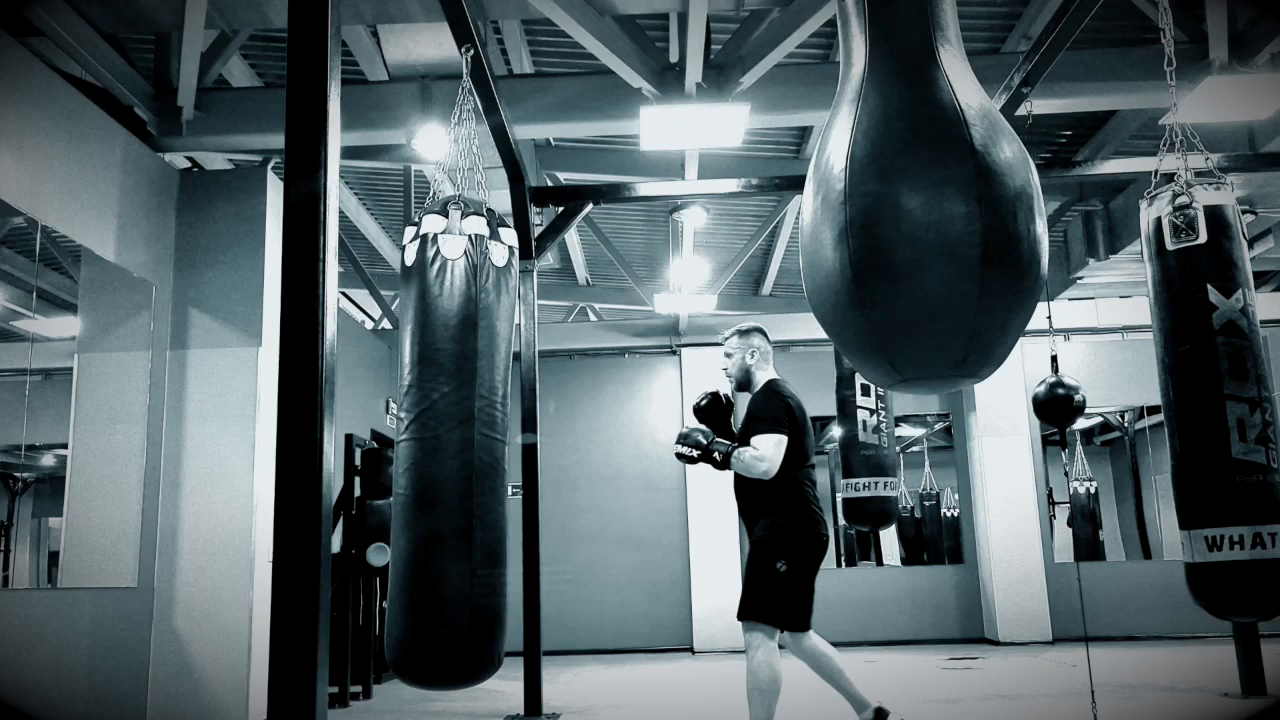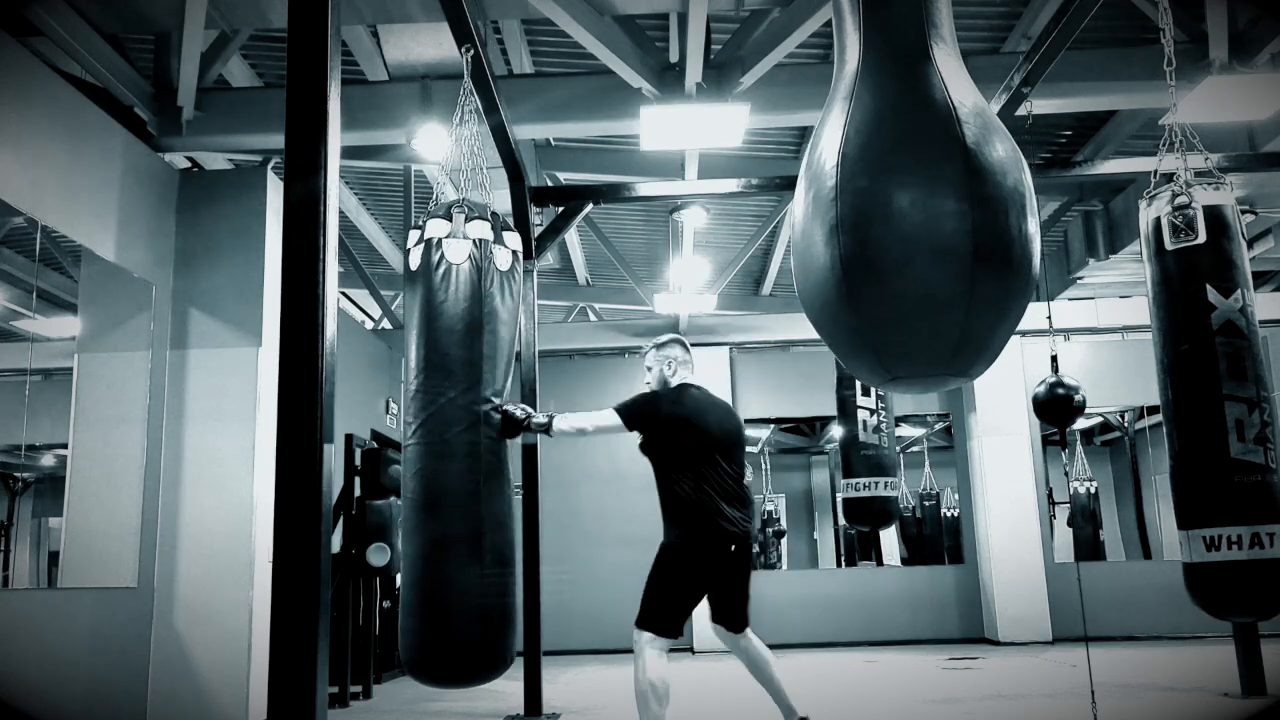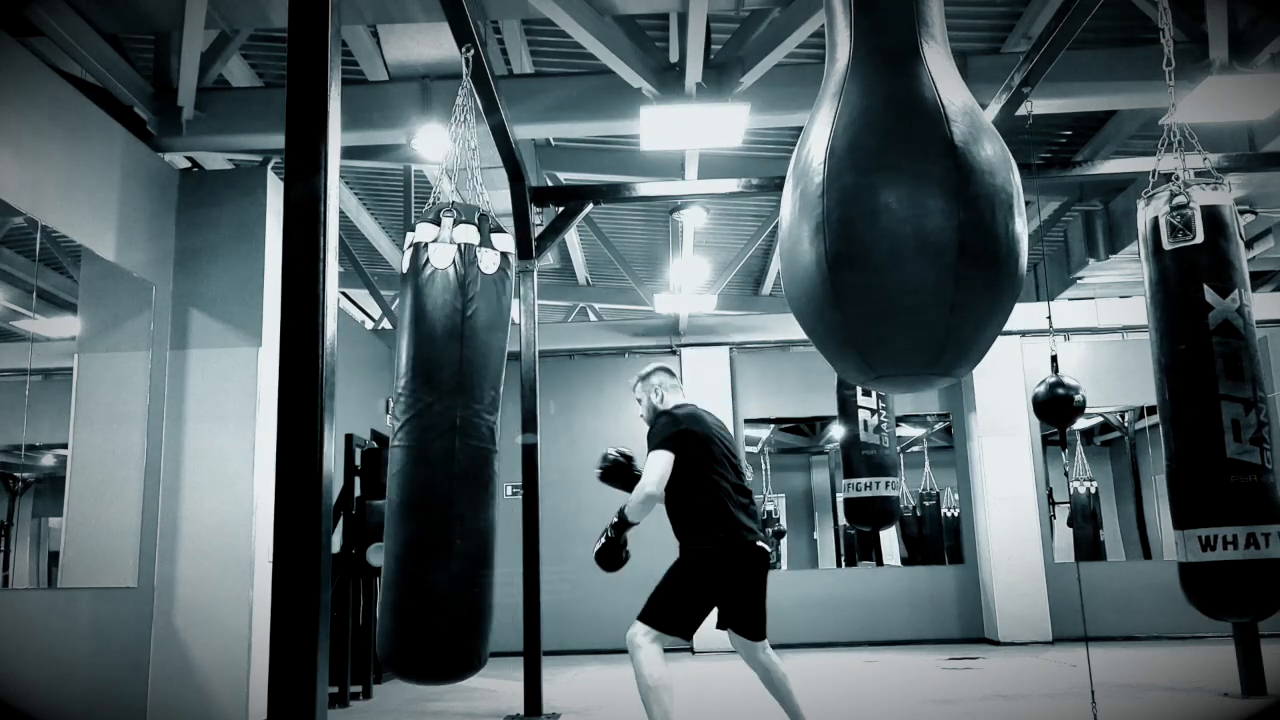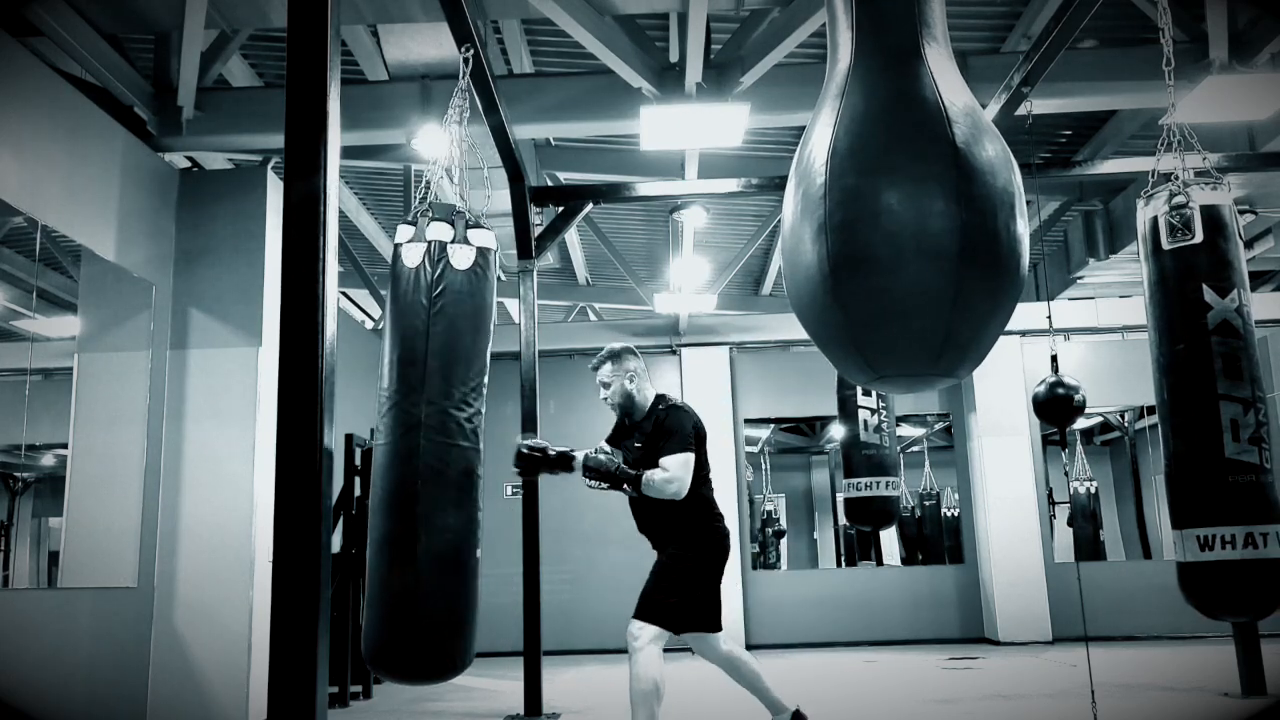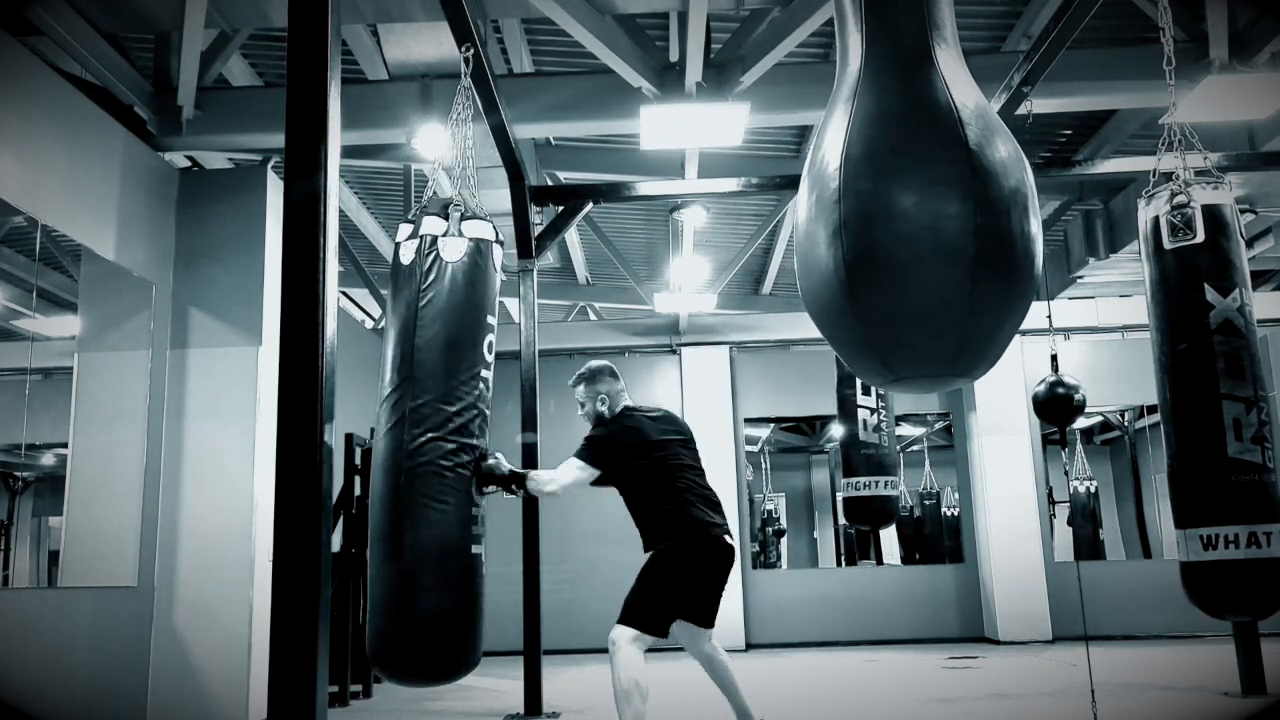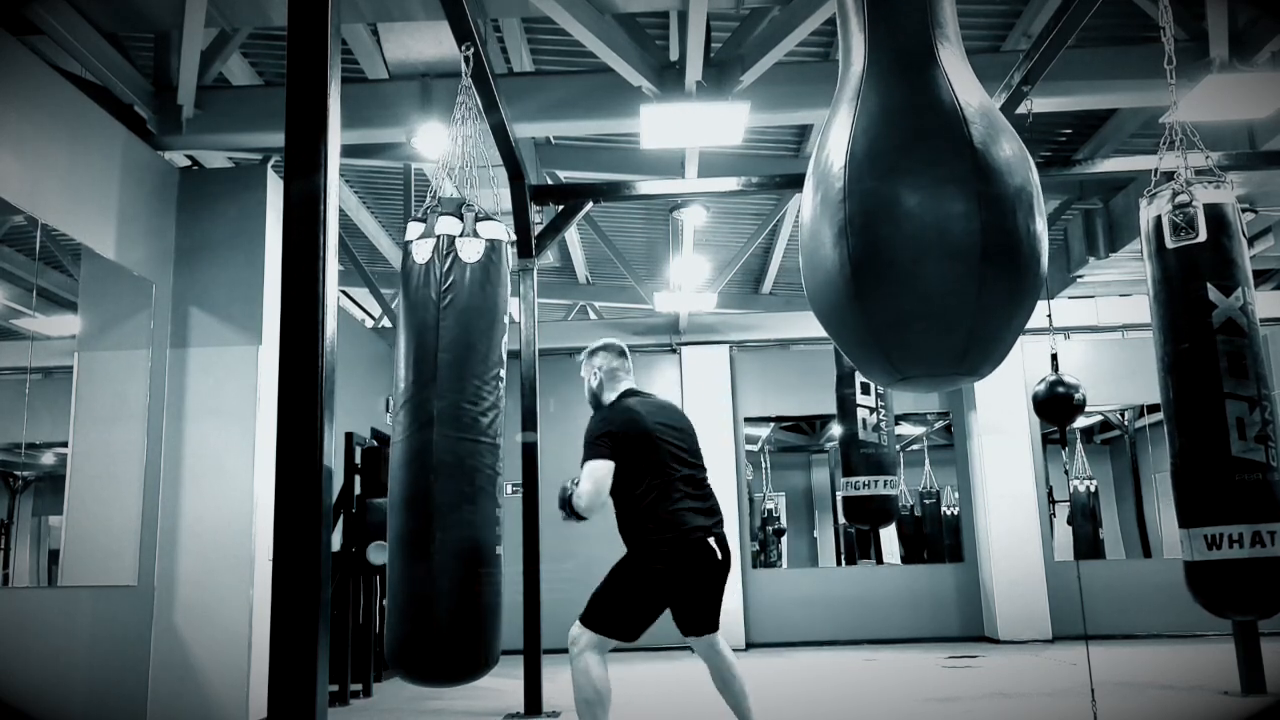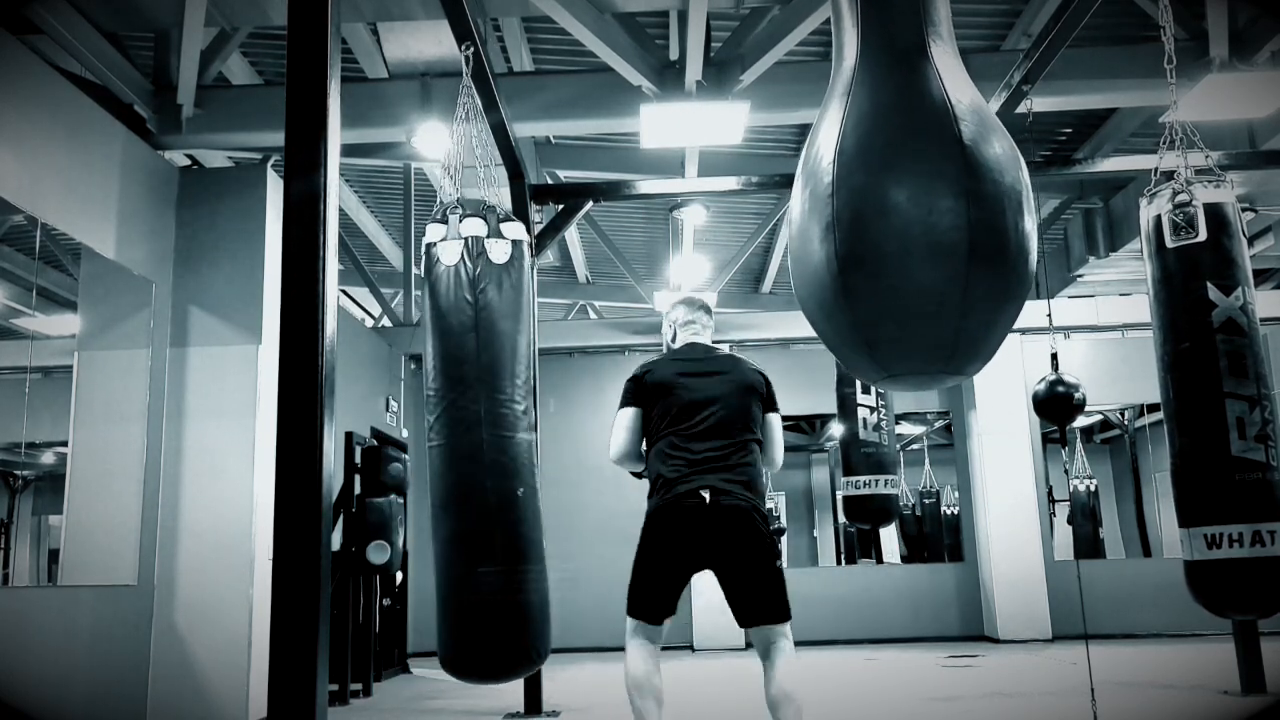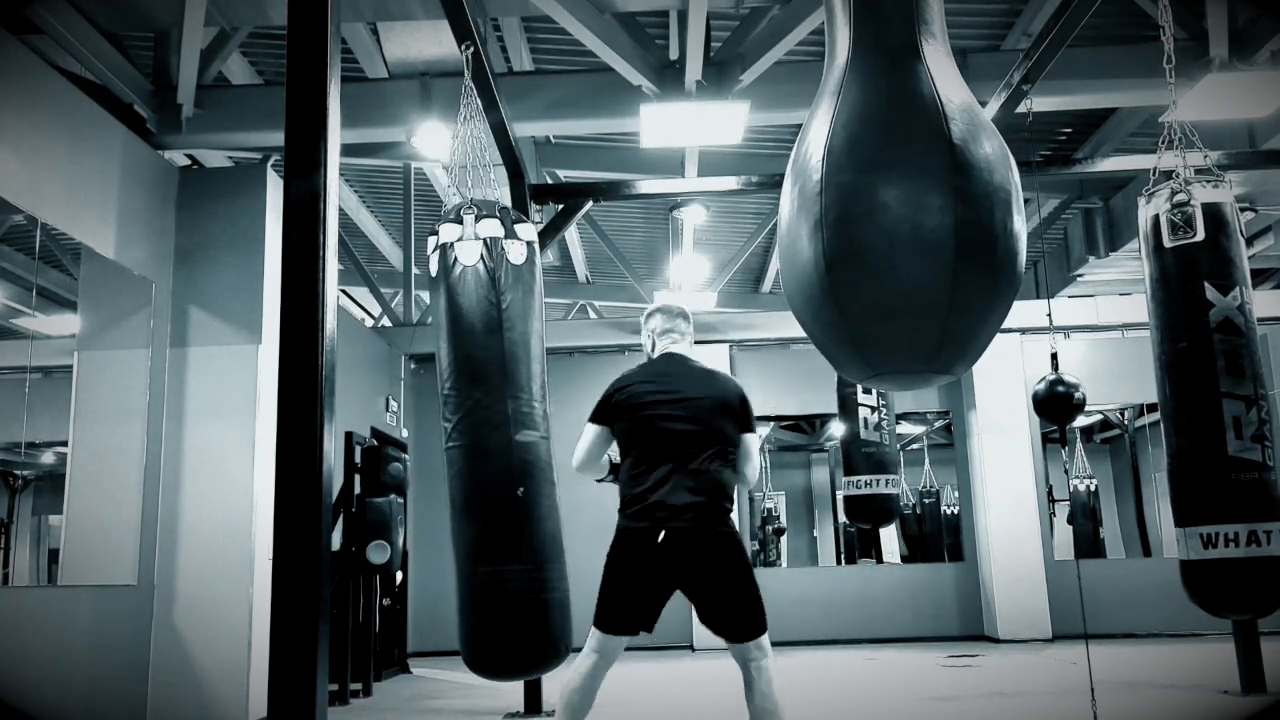
dt=0.5s
person 1, frame 1
left shoulder: (772, 399)
right shoulder: (768, 400)
left elbow: (766, 465)
right elbow: (754, 463)
left wrist: (710, 446)
right wrist: (716, 430)
left hip: (784, 534)
right hip: (797, 534)
left knee: (758, 634)
right knee: (796, 636)
person 1, frame 2
left shoulder: (661, 402)
right shoulder: (726, 411)
left elbow: (592, 423)
left wrist: (533, 421)
left hip: (691, 538)
right hip: (736, 537)
left knee: (649, 643)
right knee: (736, 634)
person 1, frame 3
left shoulder: (671, 422)
right shoulder: (707, 423)
left elbow: (652, 489)
left wrist: (616, 528)
left hip: (714, 549)
right hip: (751, 548)
left knee: (643, 640)
right knee: (752, 646)
person 1, frame 4
left shoulder: (673, 416)
right shoulder: (630, 422)
left elbow: (674, 485)
right elbow: (595, 460)
left wrist: (617, 474)
right wrist: (550, 457)
left hip: (695, 544)
right hip: (685, 546)
left knee: (643, 636)
right knee: (707, 643)
person 1, frame 5
left shoulder: (616, 431)
right shoulder: (665, 420)
left elbow: (558, 484)
left wrist: (506, 475)
left hip: (685, 547)
right hip: (713, 543)
left knee: (625, 640)
right knee: (697, 639)
person 1, frame 6
left shoulder: (609, 421)
right shoulder: (671, 413)
left elbow: (590, 498)
left wrist: (570, 500)
left hip: (664, 553)
right hip: (709, 549)
left knee: (584, 642)
right knee: (707, 643)
person 1, frame 7
left shoulder: (649, 374)
right shoulder: (752, 375)
left elbow: (620, 453)
right elbow: (774, 458)
left hip: (673, 512)
right hip: (744, 514)
left knee: (642, 637)
right knee: (776, 647)
person 1, frame 8
left shoulder: (624, 387)
right shoulder: (729, 390)
left elbow: (582, 463)
right elbow: (749, 474)
left hip: (642, 535)
right hip: (712, 536)
left knee: (600, 650)
right knee: (755, 655)
